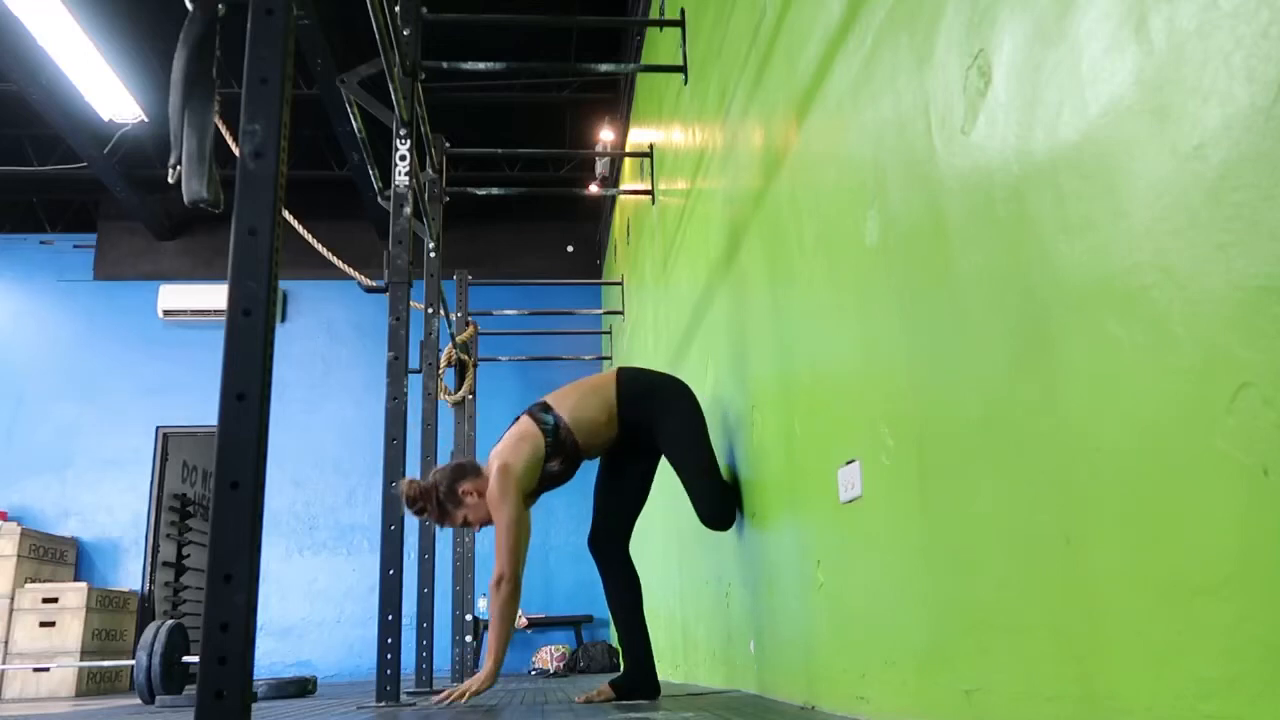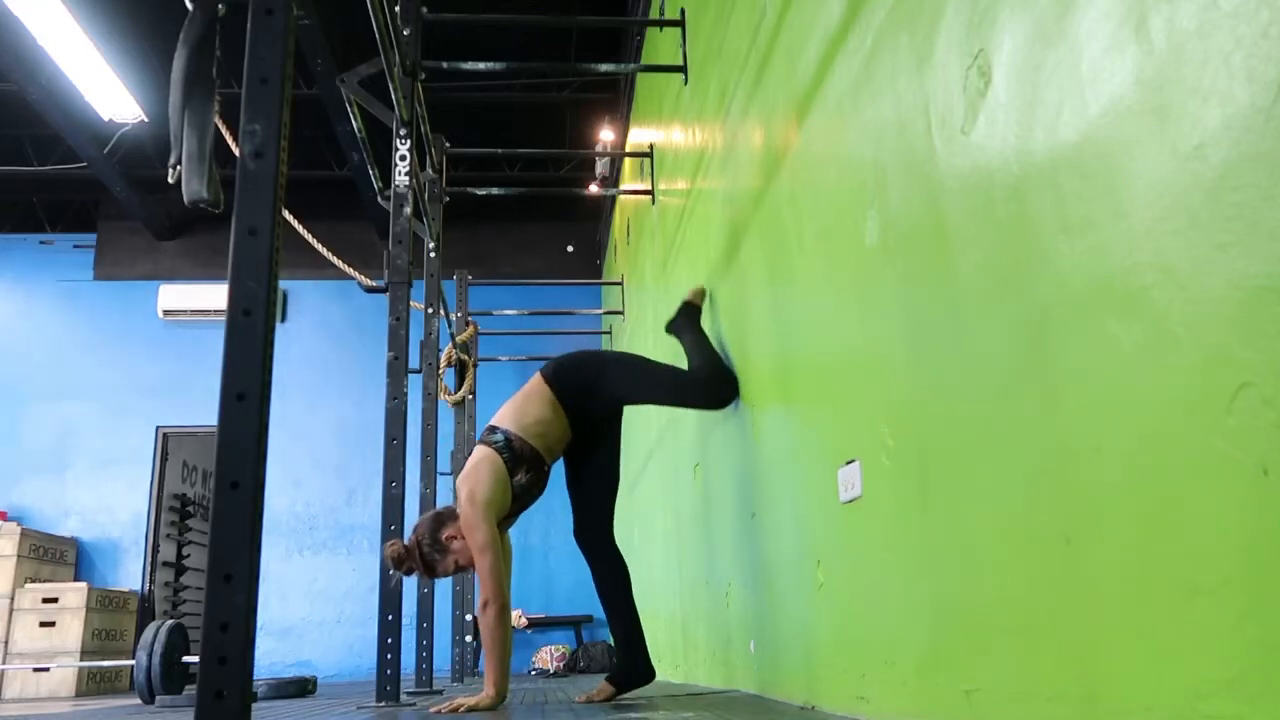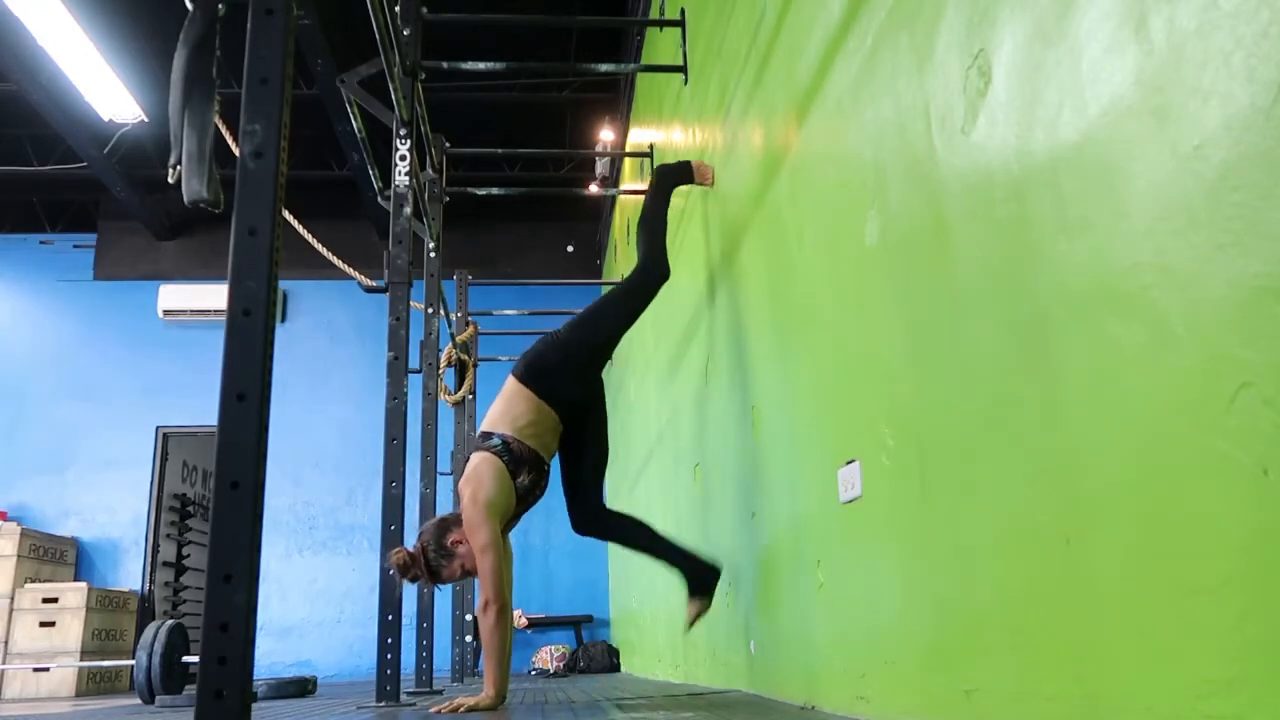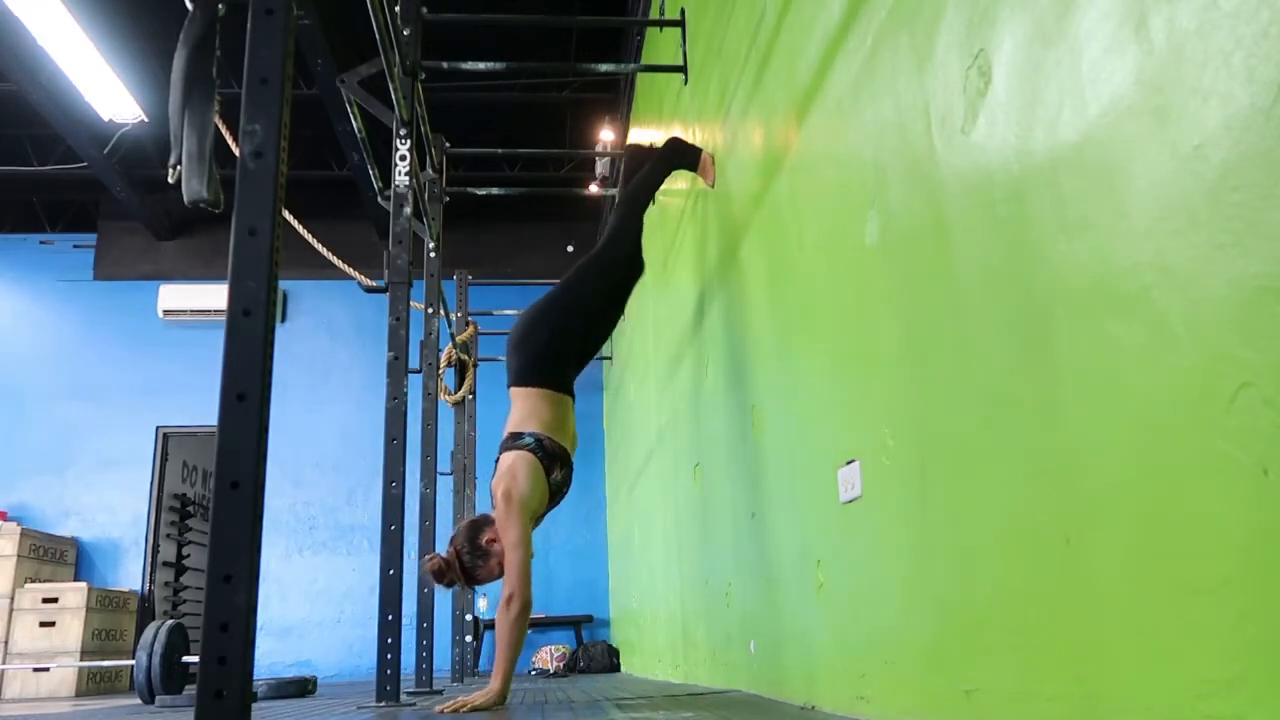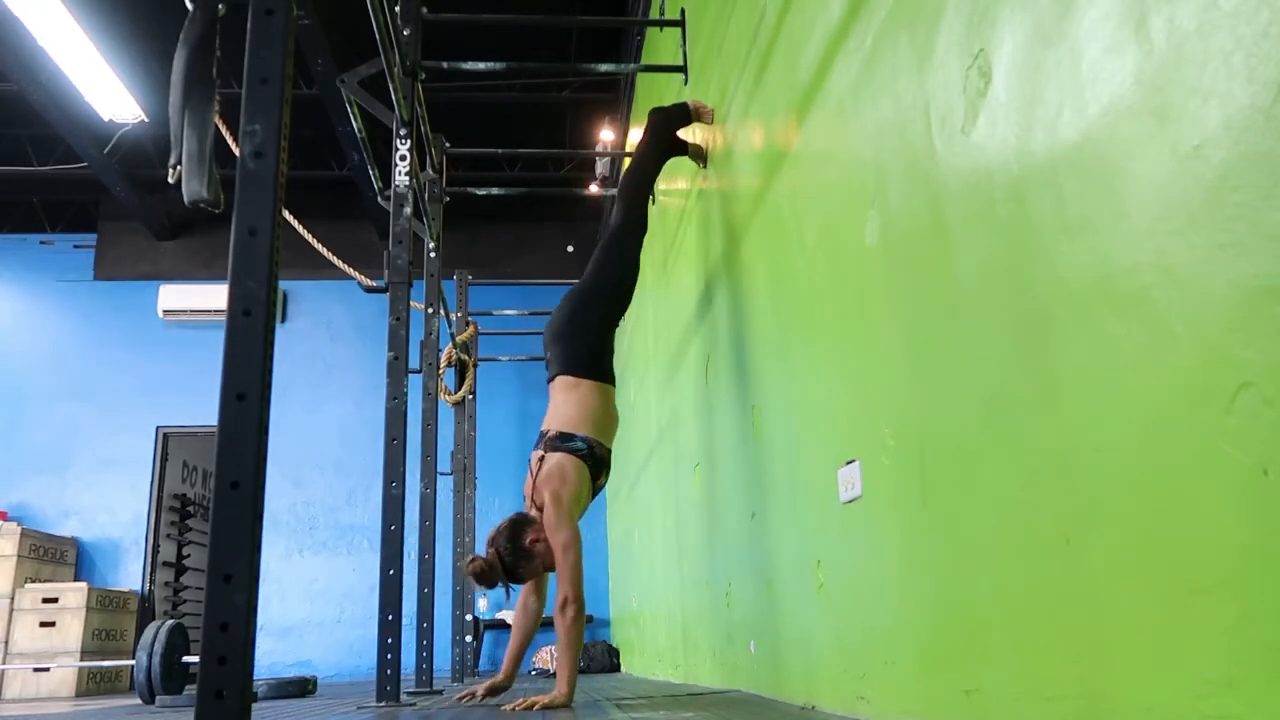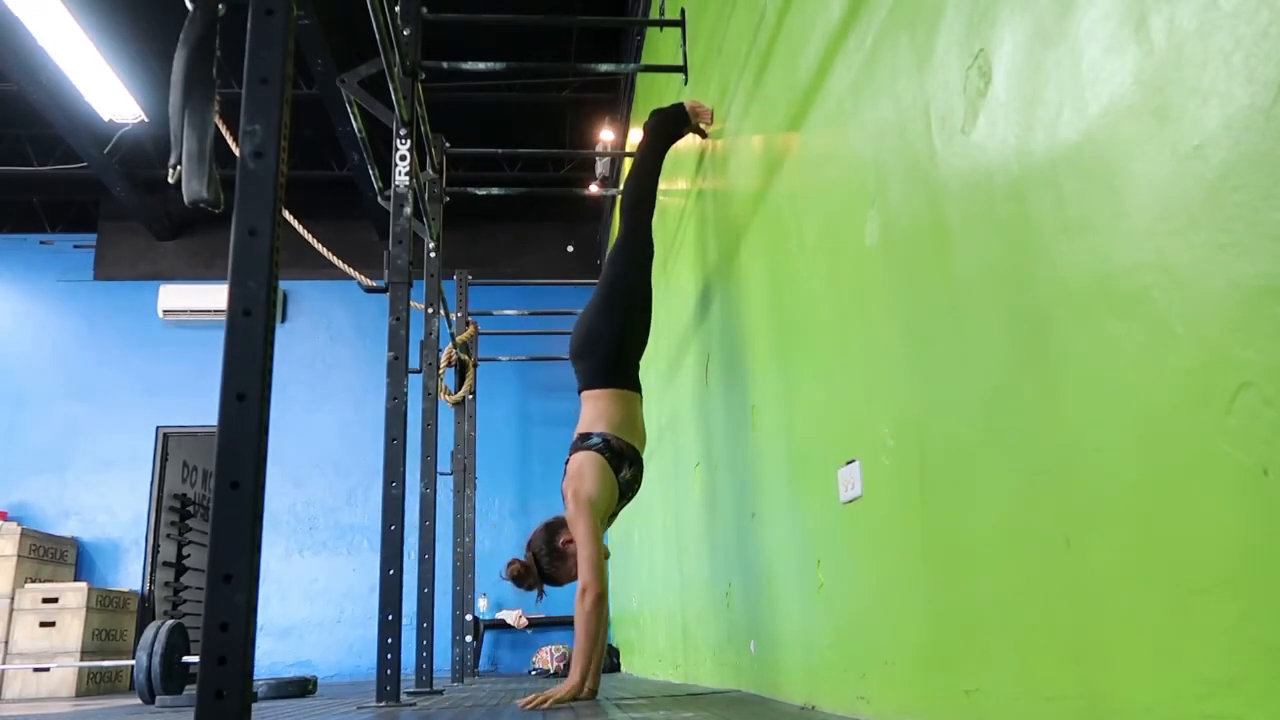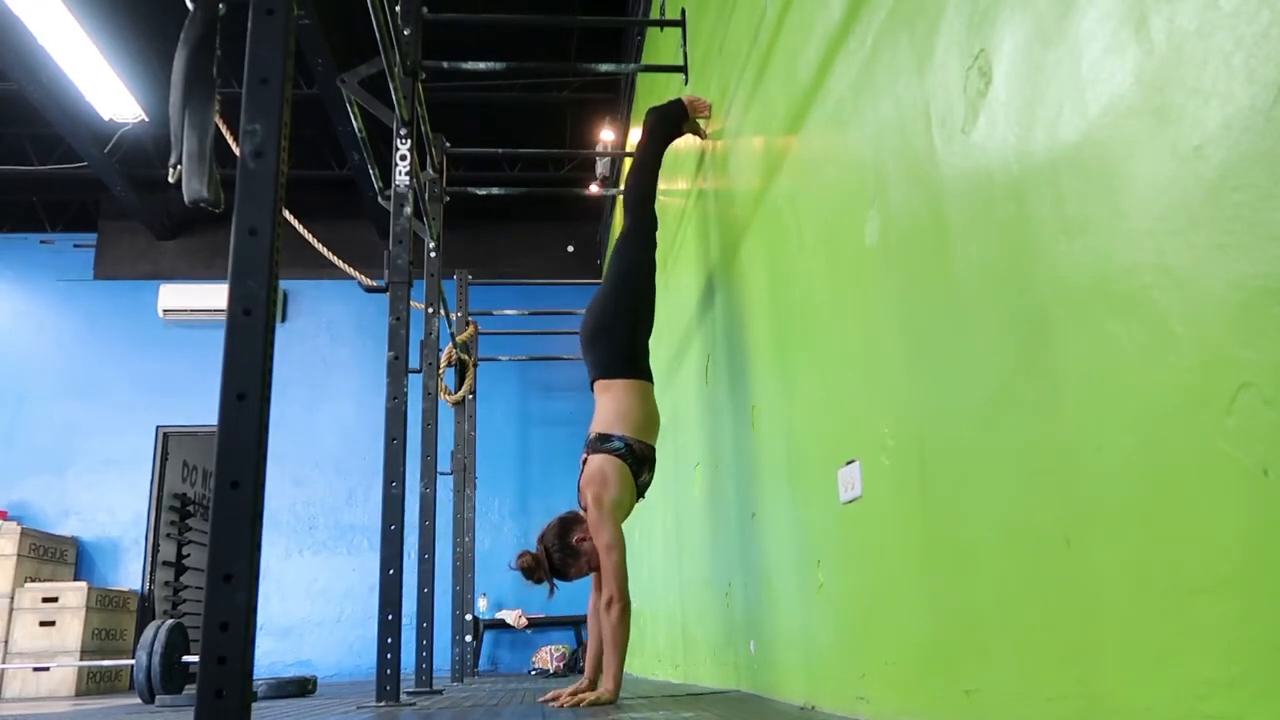
dt=0.7s
person 1, frame 1
left shoulder: (504, 474)
right shoulder: (502, 473)
left elbow: (506, 579)
right elbow: (508, 579)
left wrist: (489, 670)
right wrist: (491, 668)
left hip: (657, 401)
right hip: (629, 423)
left knee: (717, 512)
right knee: (606, 544)
right ankle: (639, 674)
person 1, frame 2
left shoulder: (475, 504)
right shoulder: (487, 513)
left elbow: (492, 603)
right elbow: (495, 602)
left wrist: (493, 692)
right wrist: (495, 689)
left hip: (585, 382)
right hip: (581, 410)
left knee: (716, 389)
right knee: (594, 537)
left ankle: (687, 322)
right ankle: (632, 664)
person 1, frame 3
left shoulder: (478, 508)
right shoulder: (485, 515)
left elbow: (493, 605)
right elbow: (497, 605)
left wrist: (491, 694)
right wrist: (494, 690)
left hip: (558, 370)
right hip: (562, 390)
left knee: (650, 274)
right knee: (587, 515)
left ankle: (671, 178)
right ankle: (696, 571)
person 1, frame 4
left shoulder: (511, 501)
right shoulder: (512, 504)
left elbow: (517, 601)
right elbow: (513, 601)
left wrist: (496, 688)
right wrist: (497, 686)
left hip: (544, 346)
right hip: (547, 355)
left knee: (617, 245)
right knee: (622, 262)
left ankle: (673, 157)
right ankle: (640, 169)
person 1, frame 5
left shoulder: (553, 498)
right shoulder: (542, 502)
left elbow: (570, 601)
right elbow: (536, 597)
left wrist: (563, 691)
right wrist: (504, 674)
left hip: (580, 339)
right hip: (575, 344)
left knee: (626, 226)
right knee: (623, 230)
left ankle: (669, 128)
person 1, frame 6
left shoulder: (583, 501)
right shoulder: (586, 505)
left elbow: (592, 593)
right elbow: (594, 593)
left wrist: (578, 679)
right wrist: (587, 680)
left hip: (606, 354)
right hip: (606, 363)
left knee: (633, 235)
right knee: (632, 243)
left ankle: (668, 127)
person 1, frame 7
left shoulder: (599, 497)
right shoulder: (595, 502)
left elbow: (613, 599)
left wrist: (606, 685)
right wrist: (591, 678)
left hip: (618, 347)
right hip: (614, 351)
left knee: (638, 228)
right knee: (637, 231)
left ankle: (667, 125)
